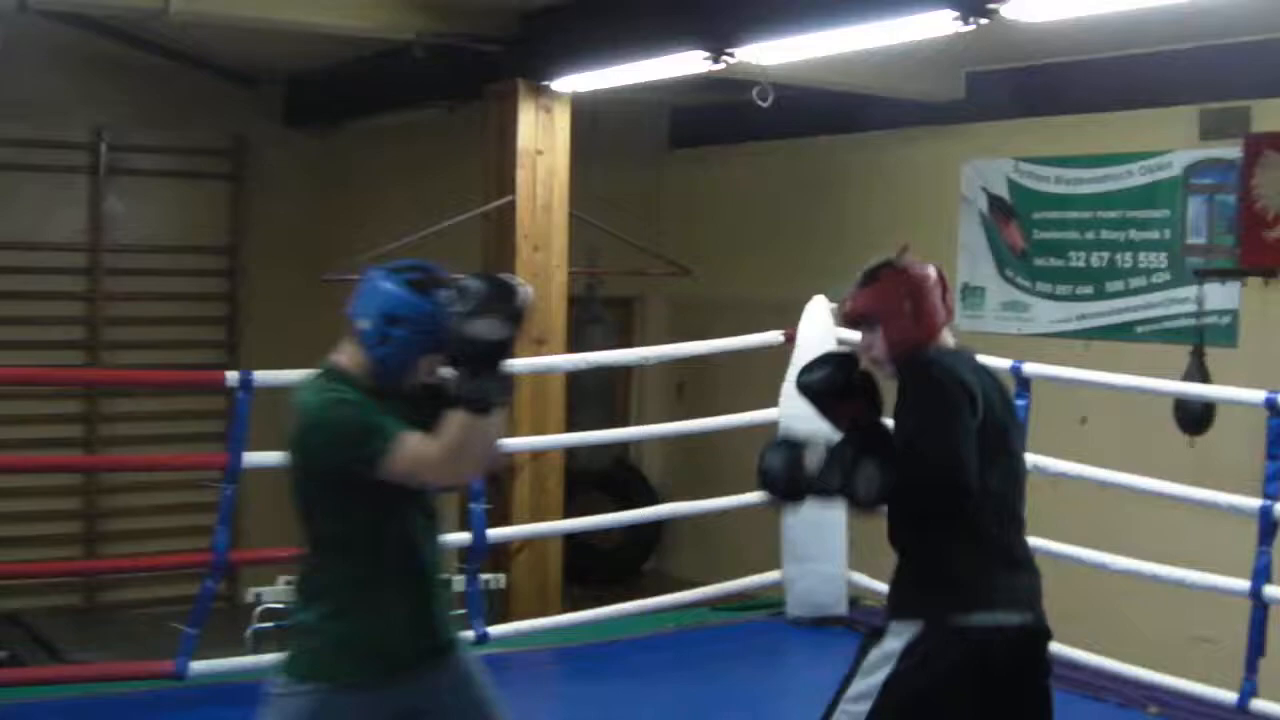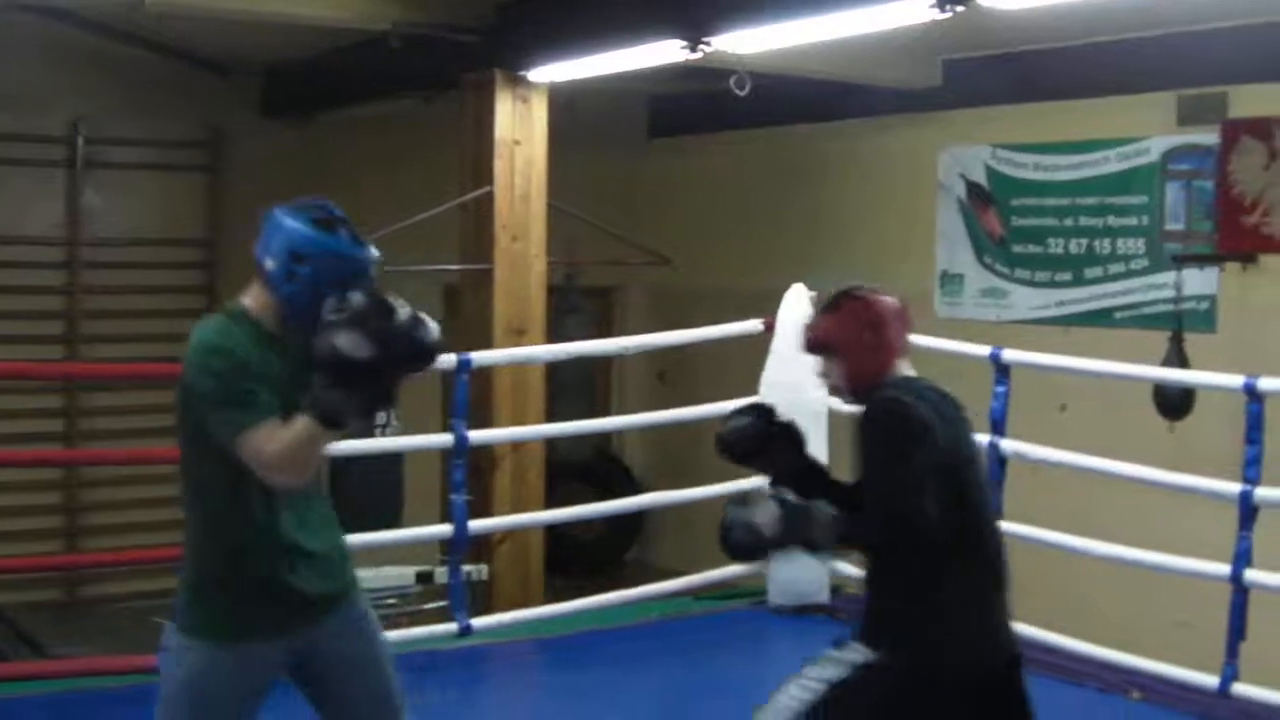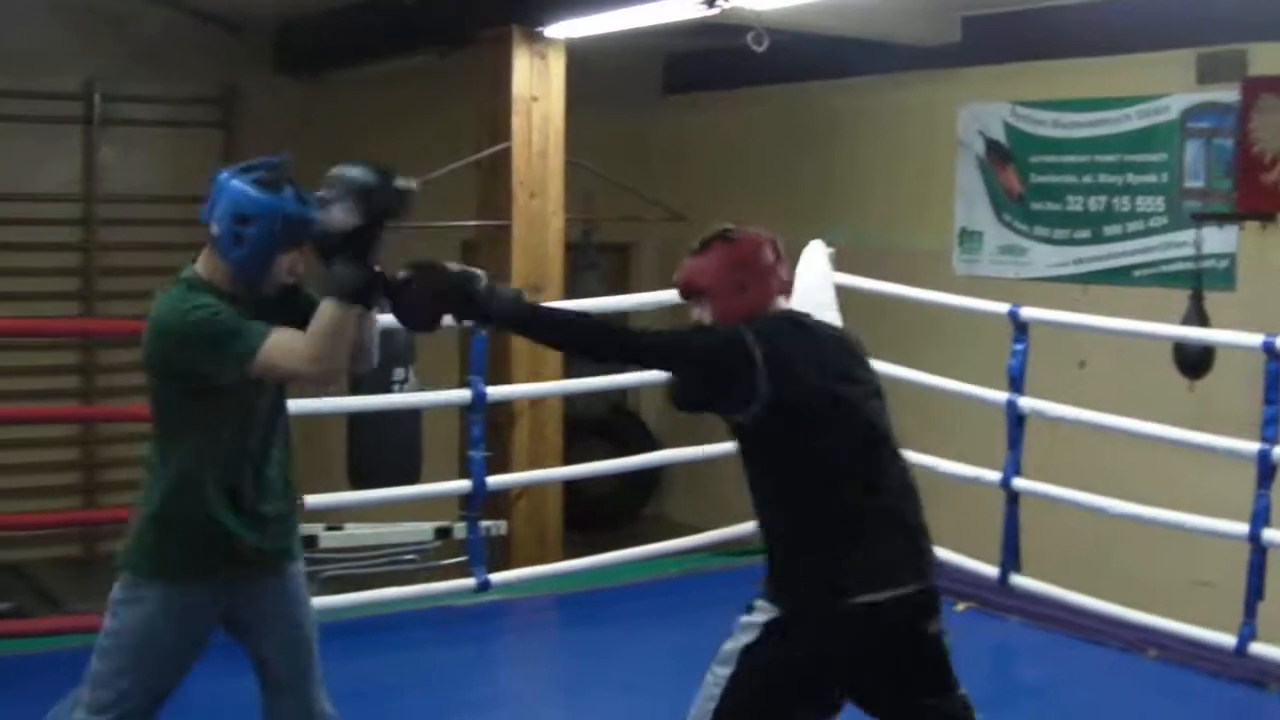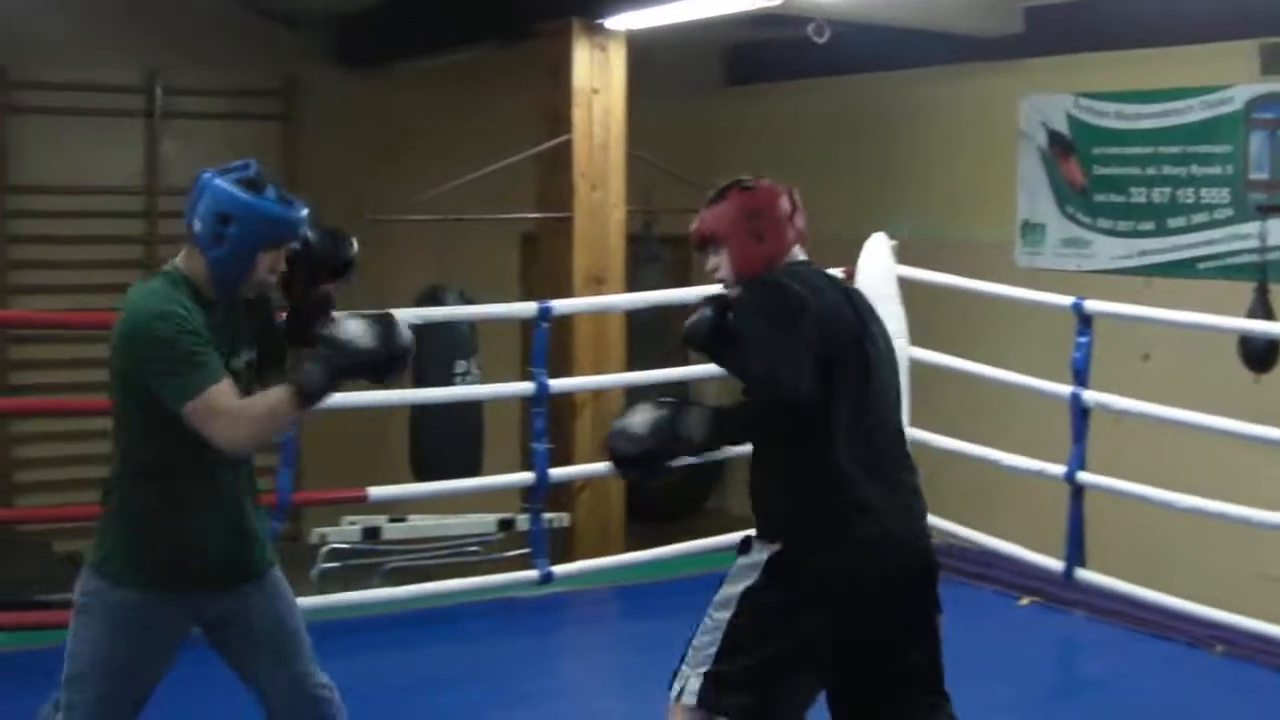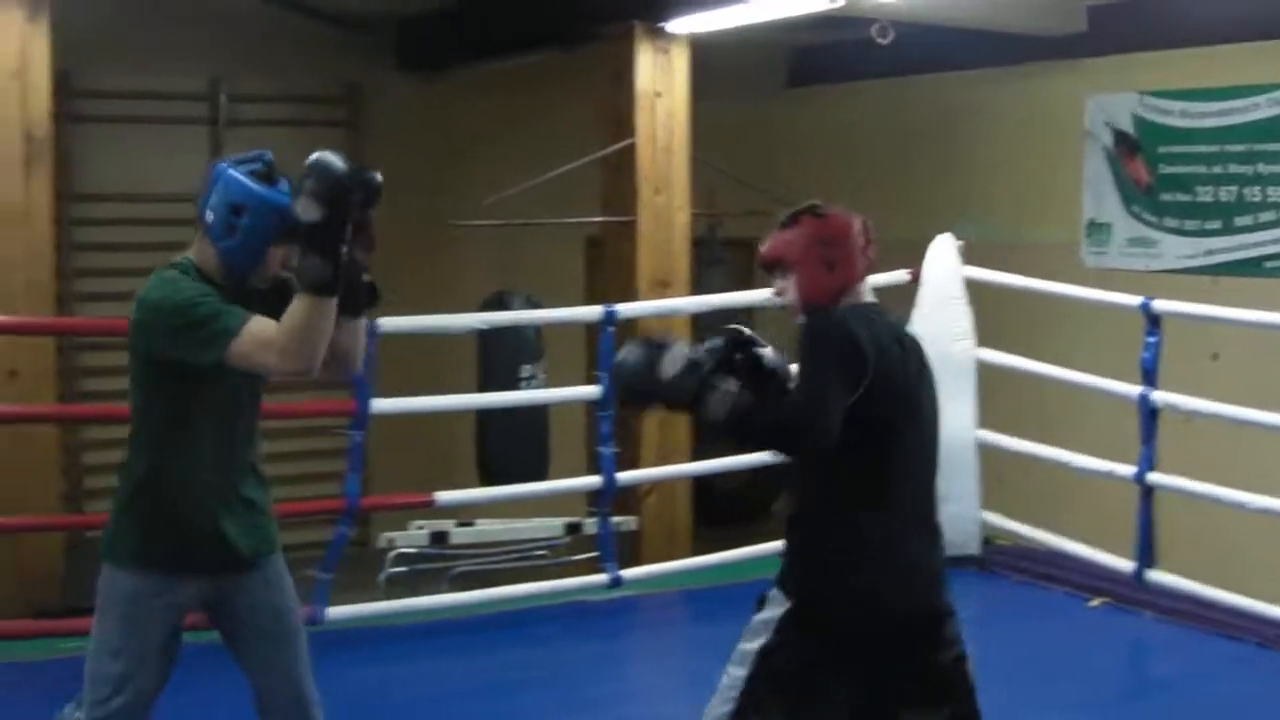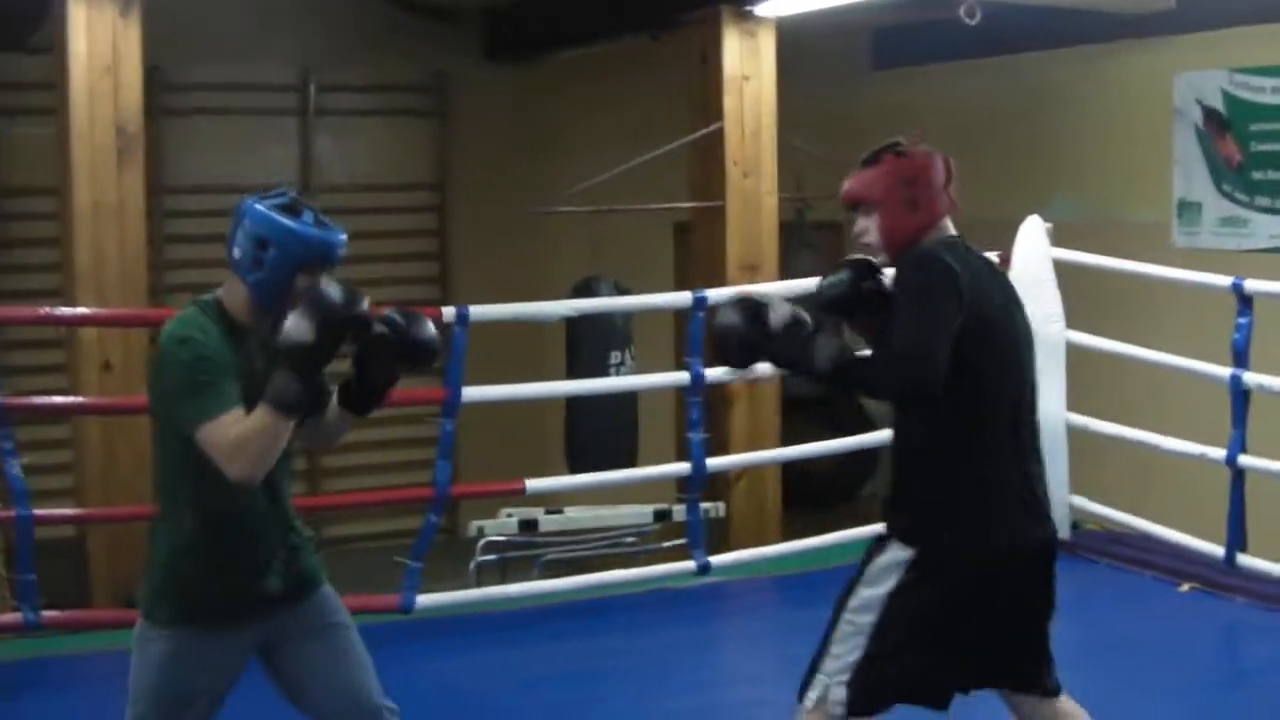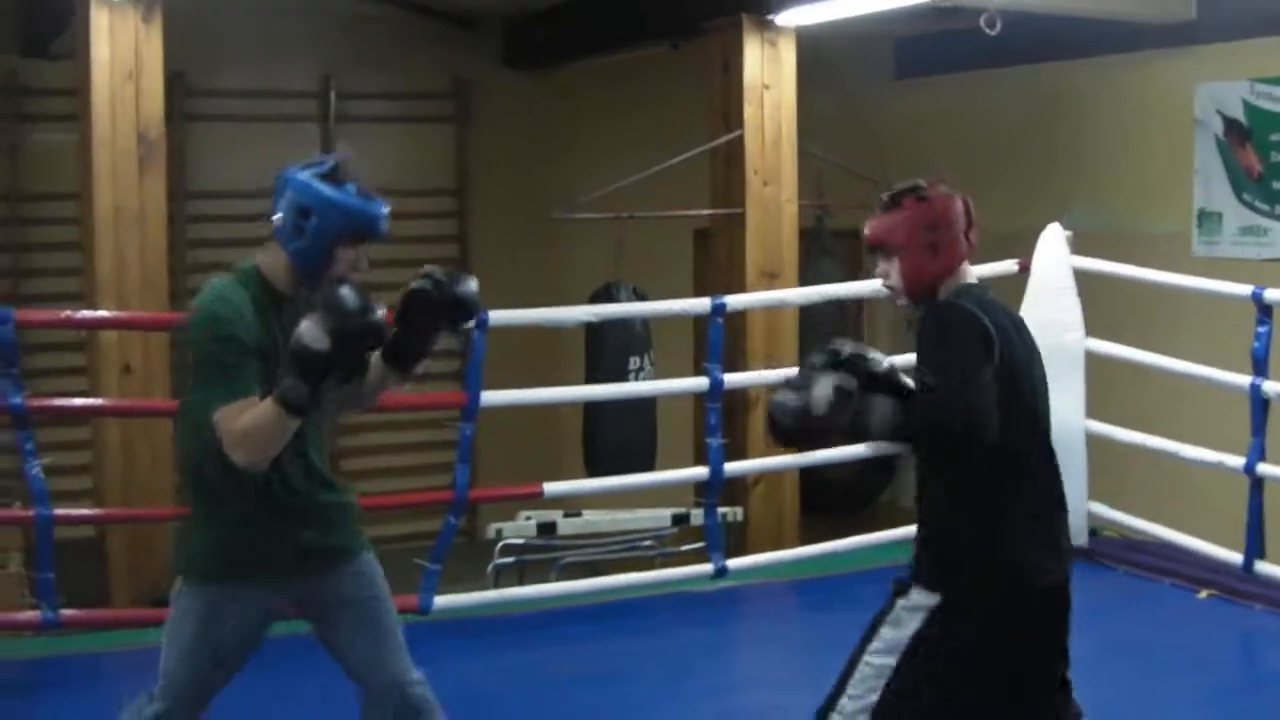
dt=0.2s
person 1, frame 1
left shoulder: (401, 392)
right shoulder: (328, 409)
left elbow: (472, 457)
right elbow: (447, 468)
left wrist: (486, 360)
right wrist: (480, 370)
left hip: (423, 642)
right hip: (341, 659)
person 1, frame 2
left shoulder: (302, 336)
right shoulder: (219, 352)
left elbow: (346, 416)
right elbow: (285, 466)
left wrist: (386, 370)
right wrist: (345, 376)
left hip: (321, 590)
right hip: (229, 606)
person 1, frame 3
left shoulder: (267, 293)
right shoulder: (184, 314)
left elbow: (355, 358)
right elbow: (312, 363)
left wrist: (360, 256)
right wrist: (348, 264)
left hip: (263, 550)
right hip: (177, 556)
person 1, frame 4
left shoulder: (240, 301)
right shoulder: (158, 316)
left elbow: (273, 390)
right elbow: (235, 430)
left wrist: (325, 332)
right wrist: (328, 367)
left hip: (236, 555)
right hip: (141, 569)
person 1, frame 5
left shoulder: (252, 286)
right shoulder: (171, 297)
left elbow: (345, 362)
right elbow: (292, 357)
left wrist: (341, 257)
right wrist: (319, 248)
left hip: (241, 538)
right hip: (153, 547)
person 1, frame 6
left shoulder: (281, 328)
right shoulder: (191, 341)
left elbow: (317, 434)
right elbow: (243, 461)
left wrist: (371, 376)
right wrist: (296, 367)
left hip: (287, 576)
right hip: (194, 593)
person 1, frame 7
left shoulder: (320, 296)
right shoulder: (223, 310)
left elbow: (361, 393)
right elbow: (247, 448)
left wrist: (412, 334)
right wrist: (308, 365)
left hip: (324, 536)
right hip: (232, 553)
person 2, frame 1
left shoulder: (936, 383)
right shoulder: (981, 382)
left elbow: (946, 487)
left wrist: (832, 472)
right wrist: (861, 425)
left hip: (949, 617)
right hip: (1013, 614)
person 2, frame 2
left shoulder: (894, 416)
right shoulder: (935, 406)
left elbow: (901, 528)
left wrist: (795, 522)
right wrist: (792, 462)
left hip: (905, 649)
right hip: (982, 639)
person 2, frame 3
left shoulder: (745, 347)
right shoulder: (838, 346)
left elbow: (617, 344)
left wrist: (480, 298)
right wrist: (722, 397)
left hip: (819, 593)
person 2, frame 4
left shoulder: (778, 294)
right shoulder: (849, 302)
left elbow: (784, 400)
left wrist: (681, 429)
right wrist: (739, 352)
left hip: (811, 542)
right hip: (896, 539)
person 2, frame 5
left shoulder: (837, 333)
right shoulder: (898, 341)
left elbow: (808, 433)
left wrist: (701, 386)
right wrist: (768, 379)
left hip: (830, 590)
right hip: (912, 585)
person 2, frame 6
left shoulder: (933, 270)
right shoulder: (984, 276)
left elbow: (913, 378)
left wrist: (802, 347)
right wrist: (880, 312)
left hip: (942, 532)
right hip: (1017, 527)
person 2, frame 7
left shoulder: (956, 319)
right shoulder: (995, 317)
left elbow: (967, 428)
left wrist: (859, 411)
right wrist: (883, 385)
left hip: (969, 576)
right hip: (1035, 568)
